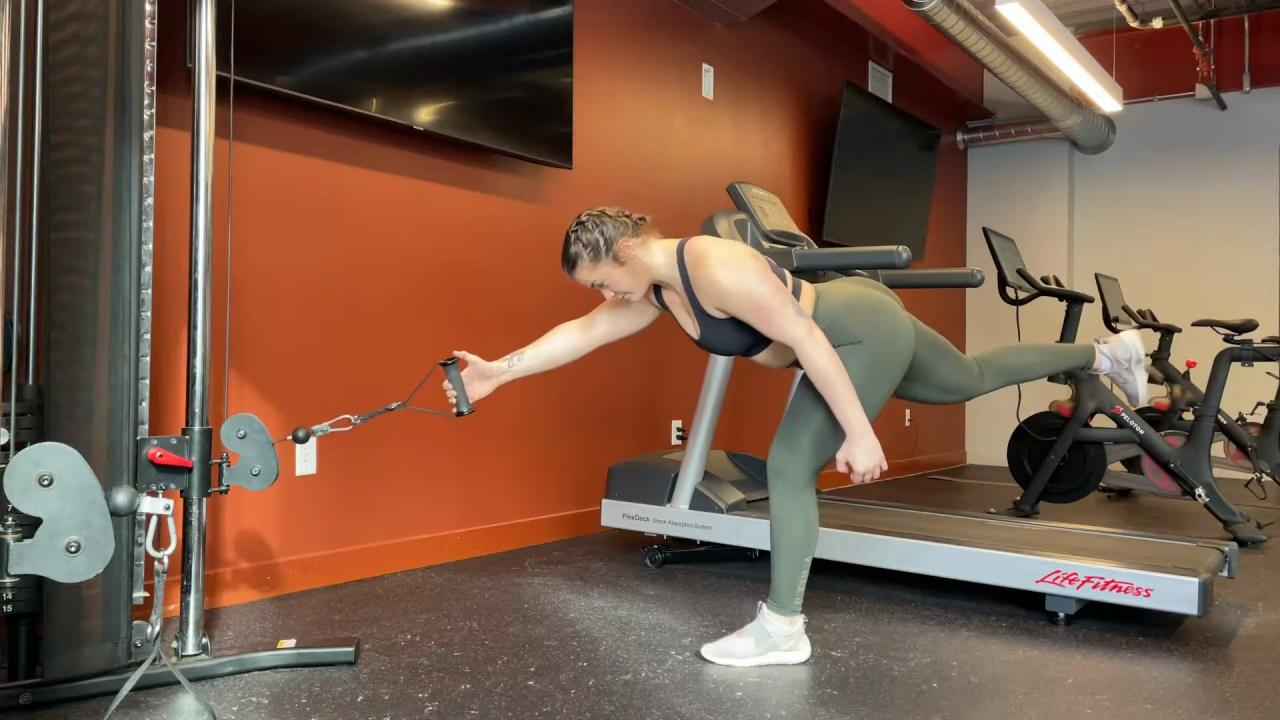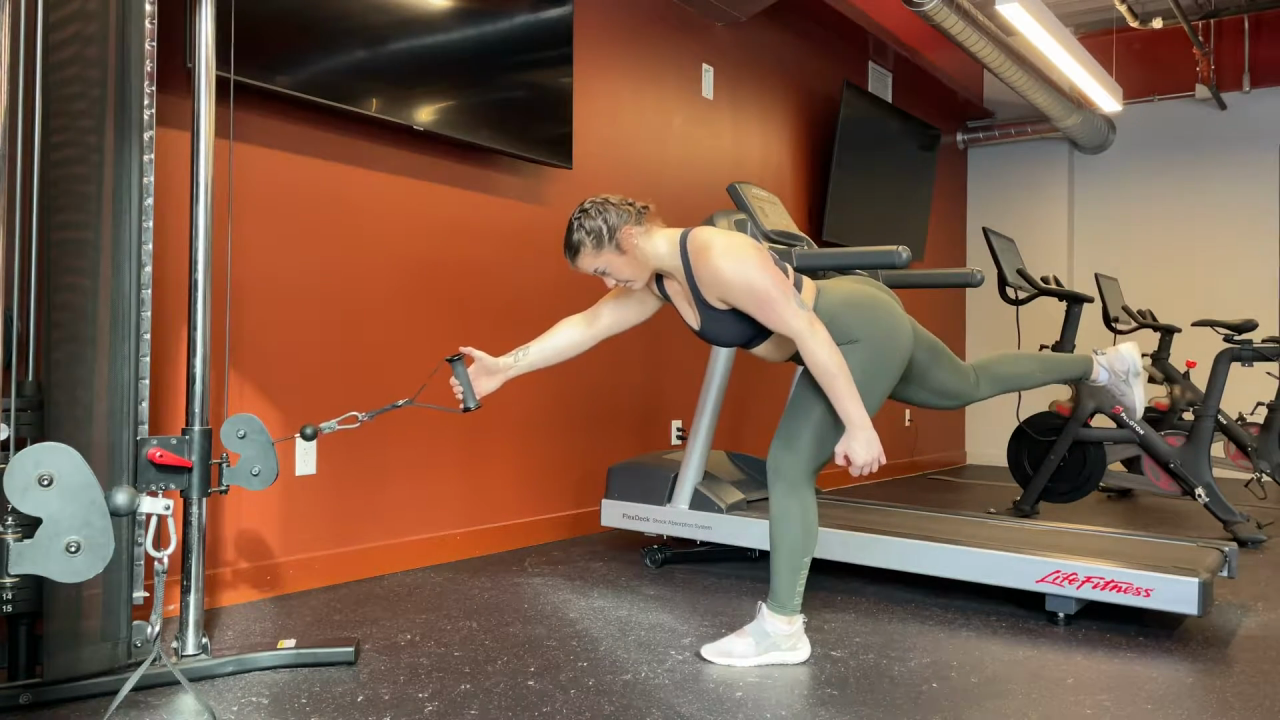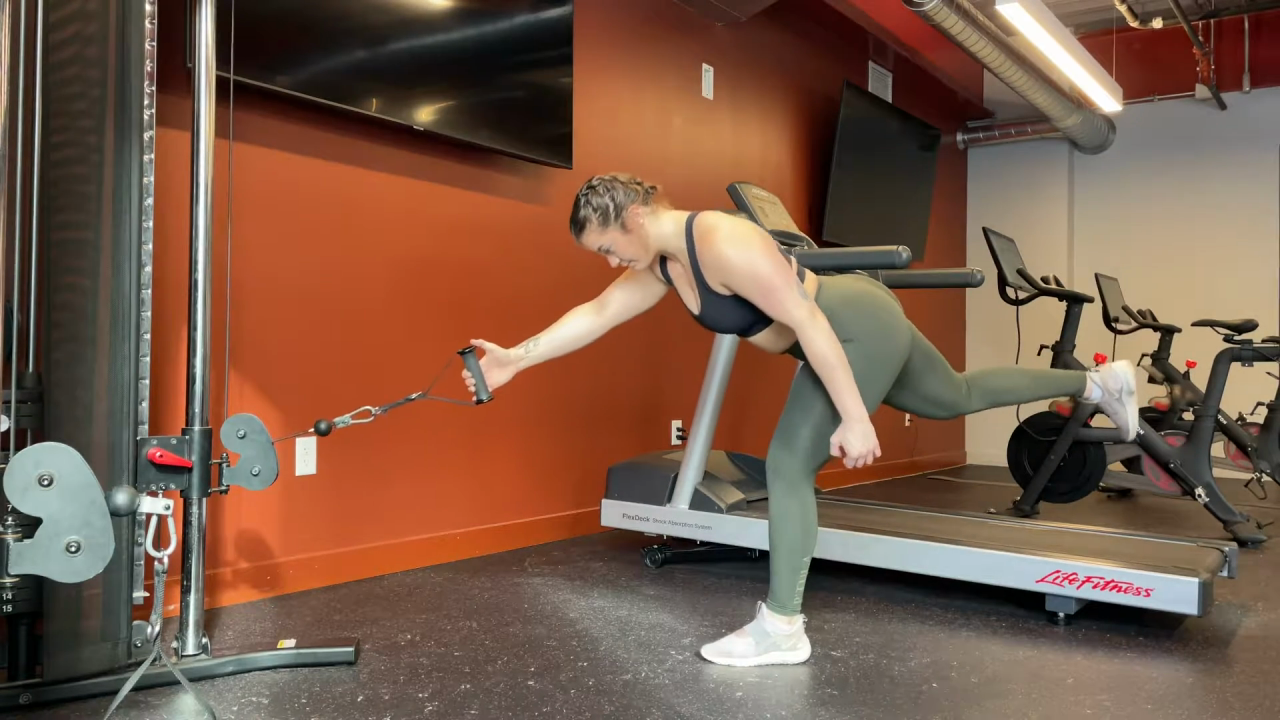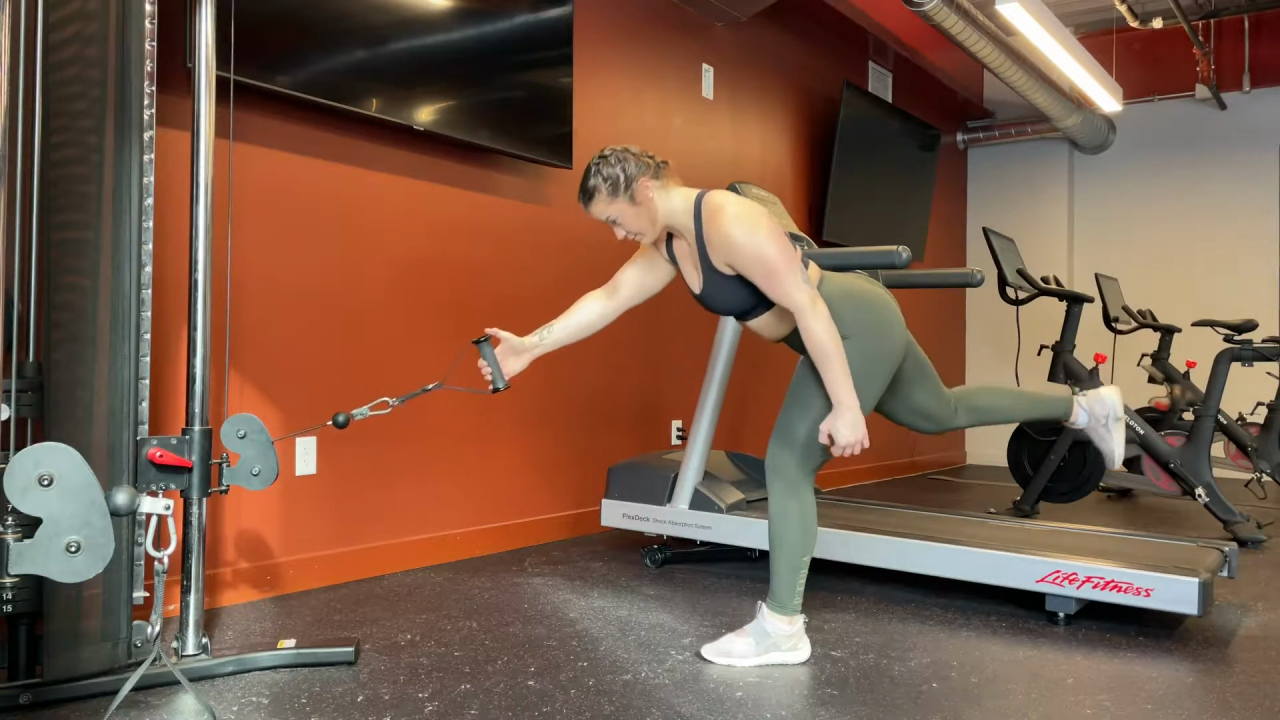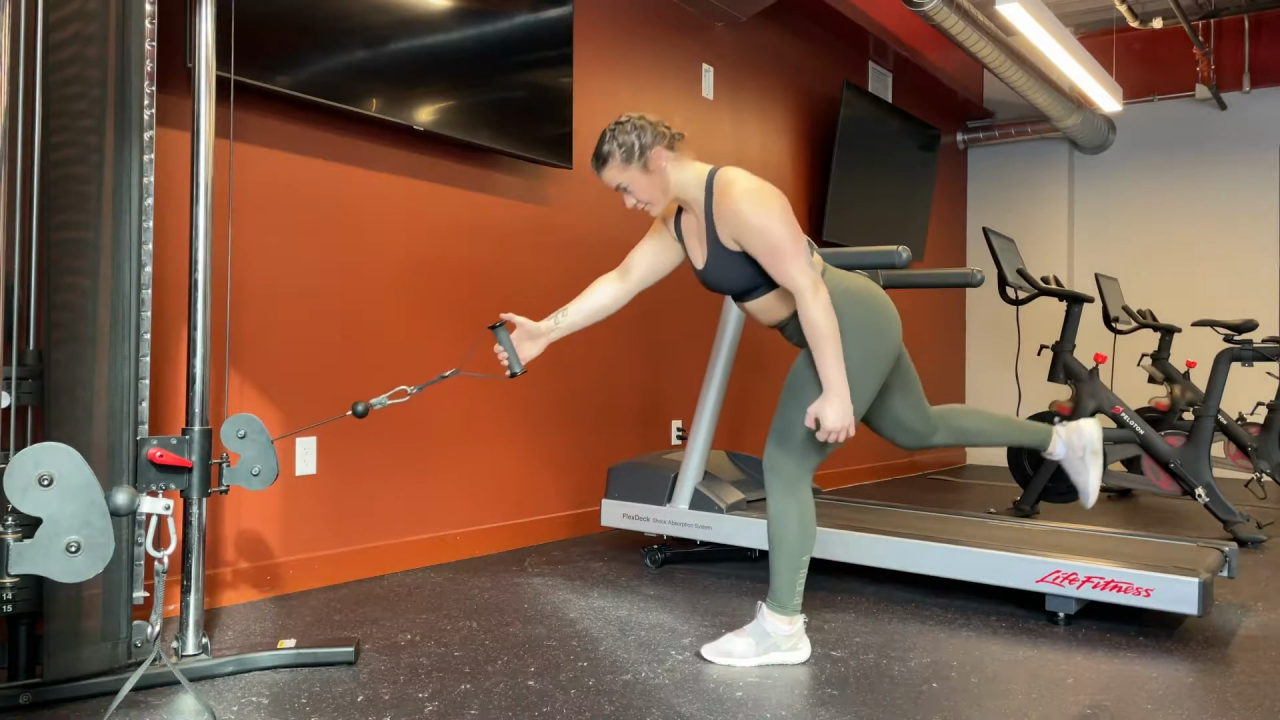
dt=0.1s
person 1, frame 1
left shoulder: (714, 267)
right shoulder: (656, 287)
left elbow: (806, 339)
right elbow: (582, 332)
left wrist: (857, 432)
right wrist: (498, 371)
left hip: (866, 334)
right hip: (862, 321)
left knee: (790, 468)
right knee: (970, 377)
left ankle: (782, 629)
right ankle: (1106, 354)
person 1, frame 2
left shoulder: (717, 258)
right shoulder: (657, 279)
left elbow: (807, 332)
right elbow: (587, 325)
left wrist: (856, 425)
right wrist: (504, 367)
left hip: (865, 332)
right hip: (861, 320)
left knee: (789, 467)
right knee: (967, 385)
left ankle: (781, 627)
right ankle: (1104, 365)
person 1, frame 3
left shoulder: (721, 242)
right shoulder: (660, 262)
left elbow: (806, 321)
right elbow: (596, 313)
left wrist: (853, 418)
right wrist: (517, 358)
left hip: (861, 330)
right hip: (859, 322)
left knee: (788, 466)
right knee: (957, 391)
left ankle: (781, 628)
right ankle: (1095, 383)
person 1, frame 4
left shoulder: (728, 222)
right shoulder: (668, 245)
left elbow: (806, 306)
right elbow: (608, 298)
left wrist: (845, 407)
right wrist: (531, 346)
left hip: (859, 327)
right hip: (858, 322)
left knee: (787, 464)
right knee: (938, 414)
left ankle: (782, 626)
right ankle: (1086, 409)
person 1, frame 5
left shoulder: (740, 197)
right shoulder: (678, 218)
left elbow: (809, 290)
right elbow: (622, 281)
left wrist: (836, 393)
right wrist: (549, 330)
left hip: (851, 326)
right hip: (851, 323)
left knee: (785, 466)
right knee: (921, 425)
left ankle: (782, 630)
right ankle: (1061, 440)
